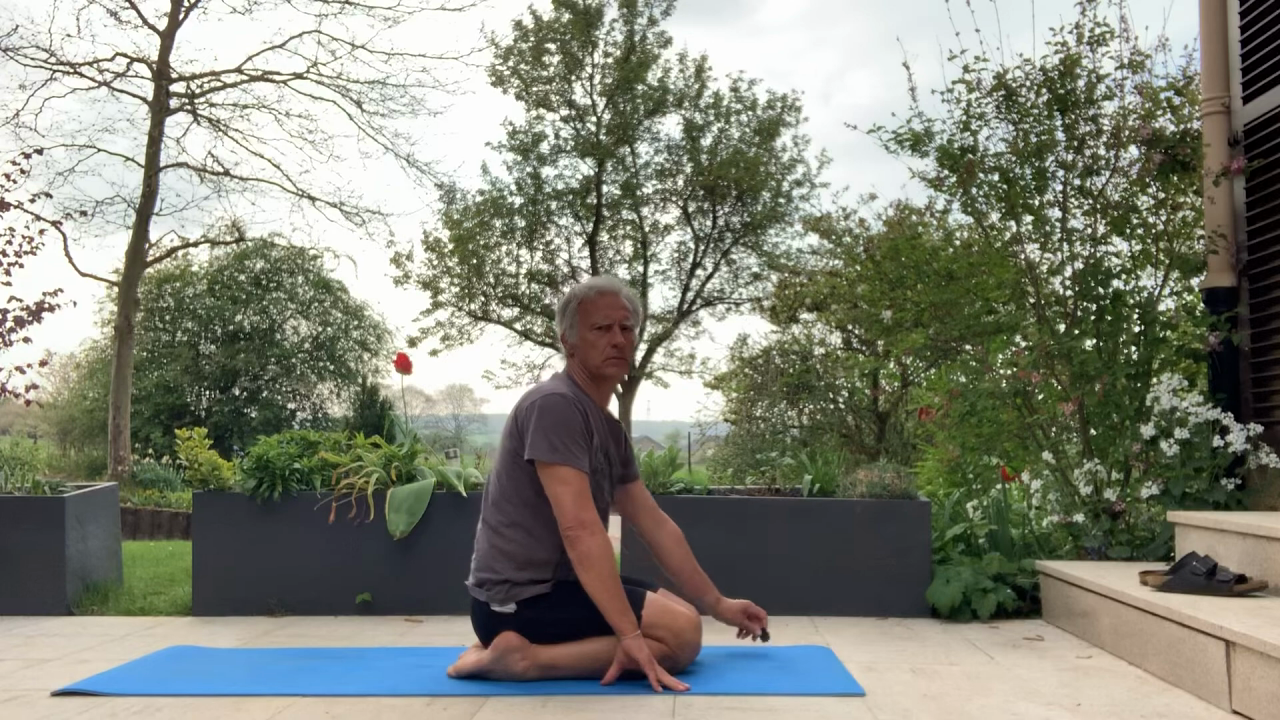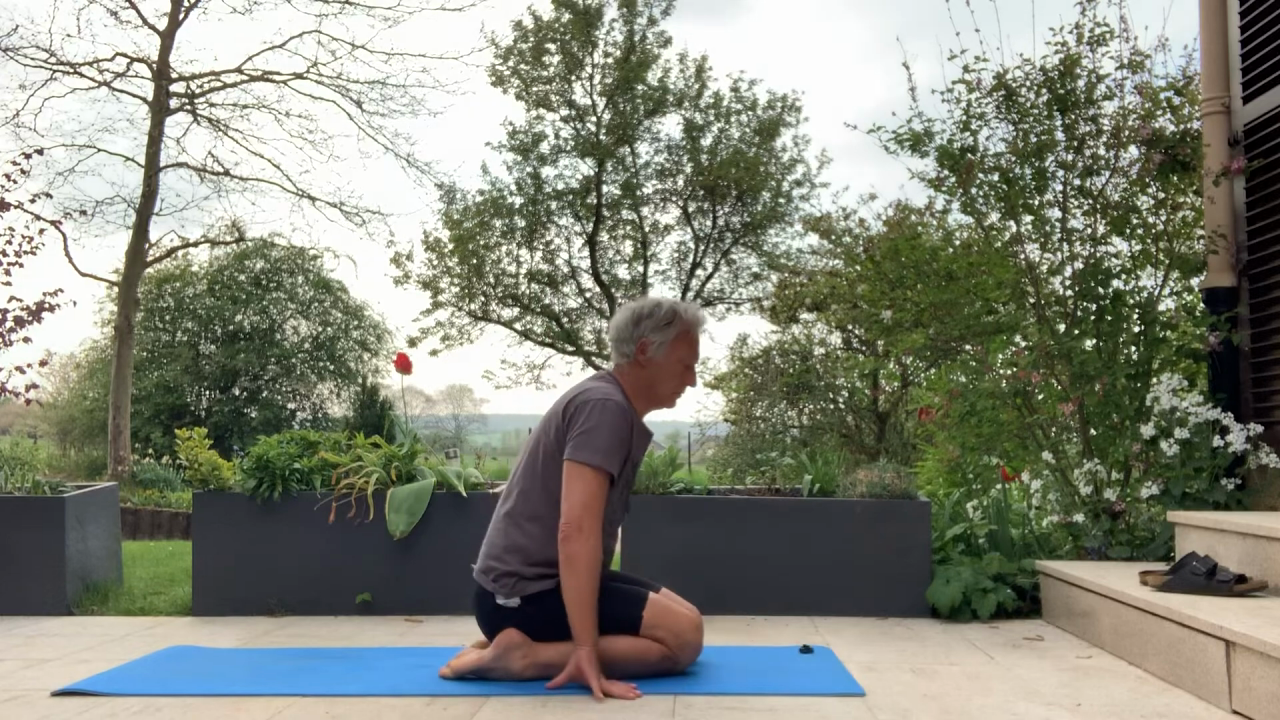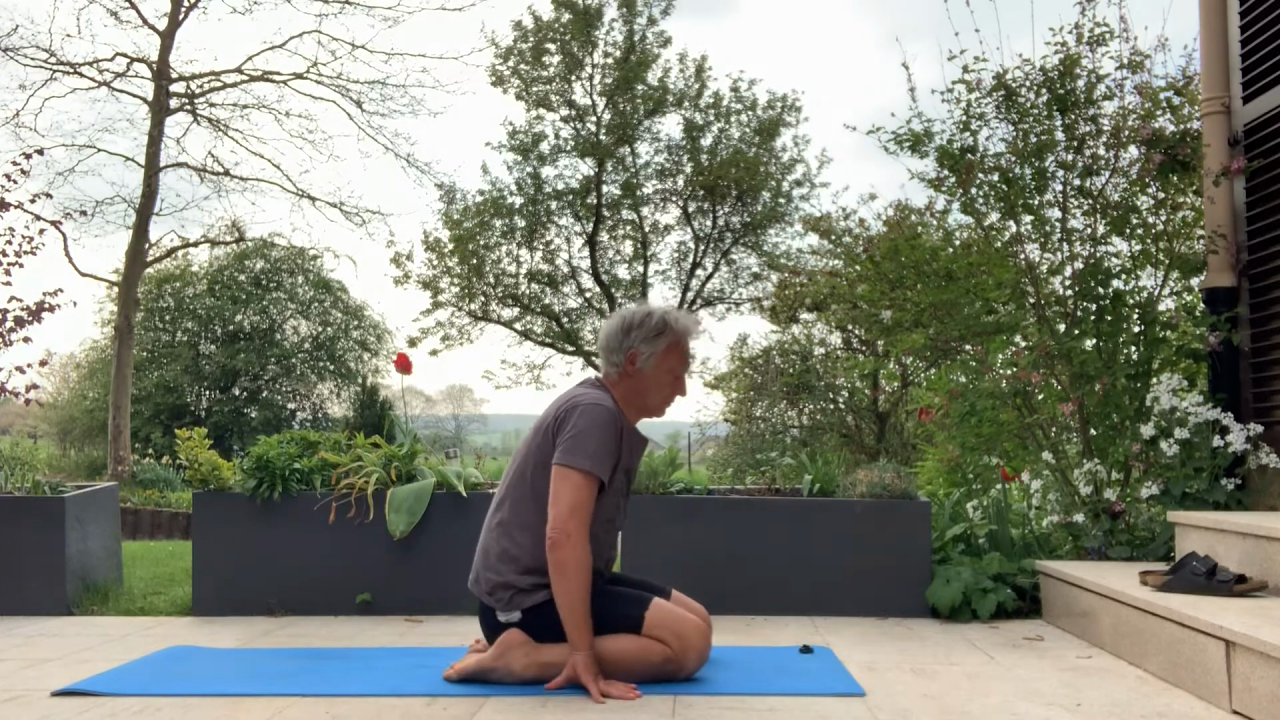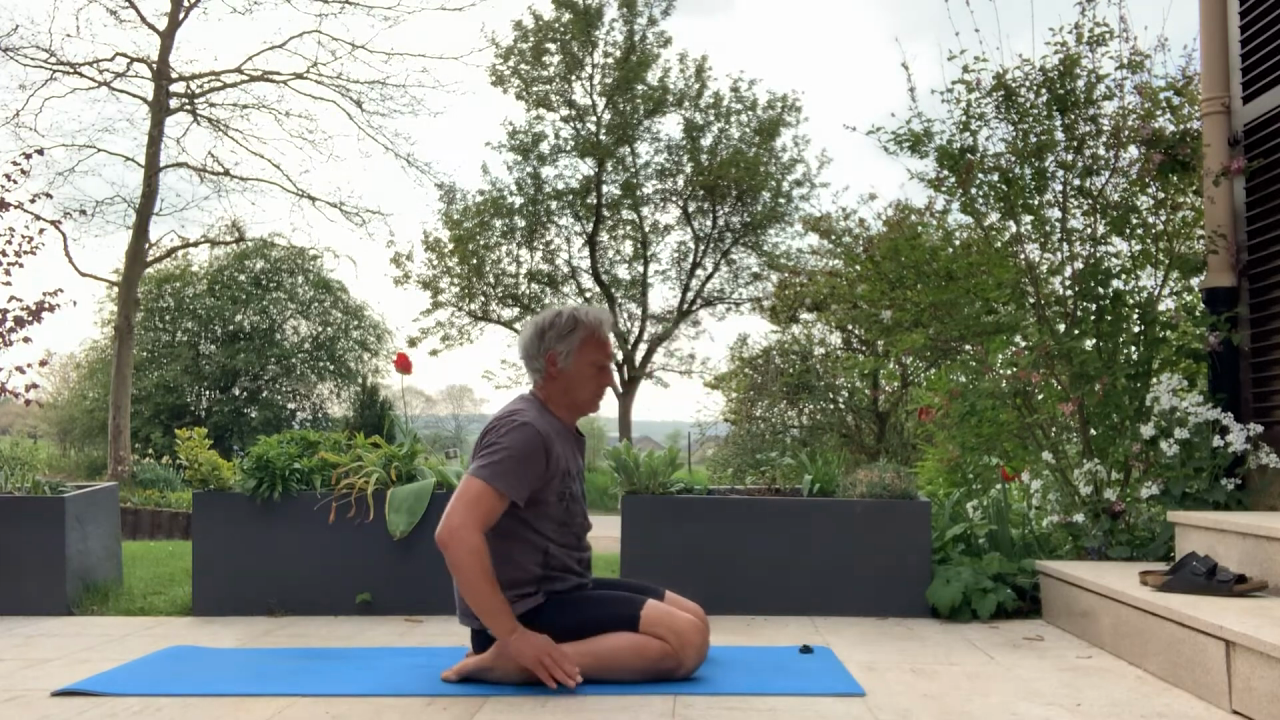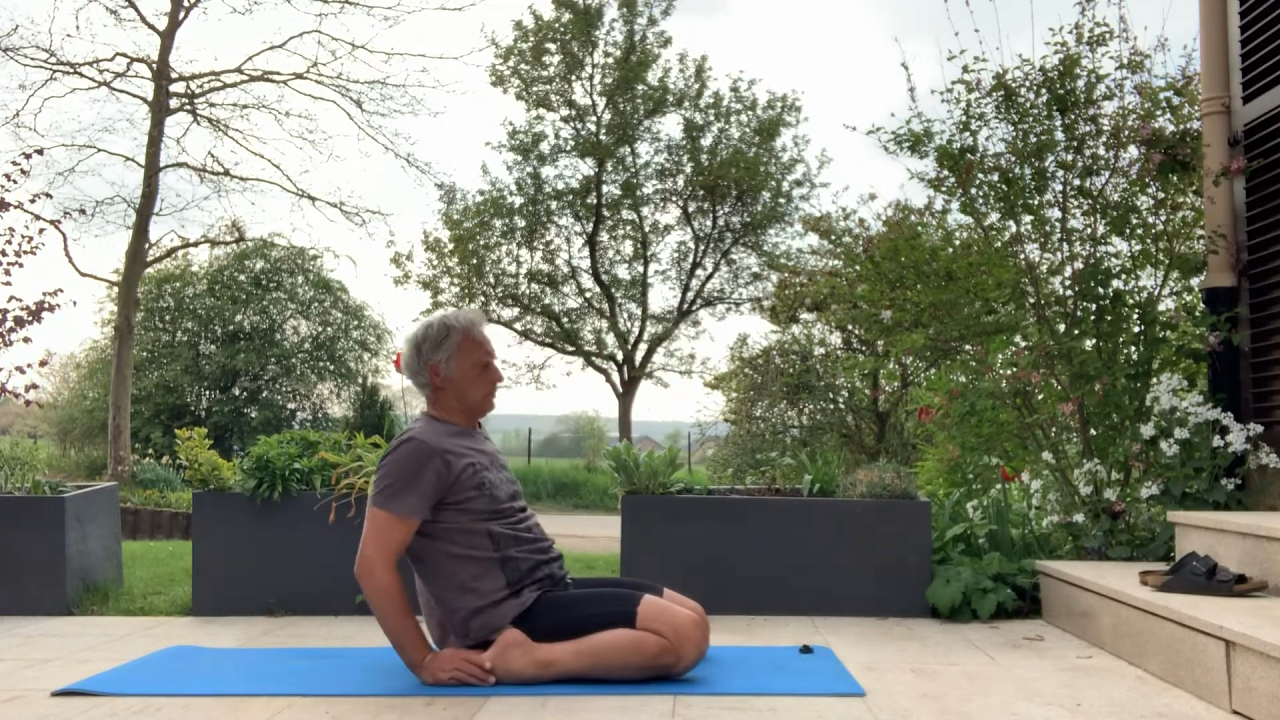
dt=1s
person 1, frame 1
left shoulder: (609, 428)
right shoulder: (555, 405)
left elbow: (655, 524)
right elbow: (580, 530)
left wrist: (717, 604)
right wrist: (630, 635)
left hip: (551, 584)
right hip: (519, 598)
left knee: (684, 614)
right knee: (680, 633)
left ankle: (525, 643)
right ankle: (522, 656)
person 1, frame 2
left shoulder: (614, 408)
right shoulder: (605, 407)
right elbow: (575, 531)
right wrist: (586, 649)
left hip: (550, 582)
right hip: (524, 593)
left knee: (687, 618)
right knee: (682, 637)
left ankle: (525, 642)
right ankle: (522, 654)
person 1, frame 3
left shoulder: (609, 415)
right shoulder: (595, 413)
right elbow: (563, 537)
right wrist: (582, 653)
left hip: (552, 587)
right hip: (528, 601)
left knee: (696, 620)
right knee: (689, 643)
left ankle: (530, 644)
right ankle: (522, 657)
person 1, frame 4
left shoulder: (560, 429)
right shoulder: (525, 431)
right elbow: (456, 533)
right wrist: (509, 635)
left hip: (557, 593)
right hip: (523, 610)
left knee: (694, 618)
right knee: (686, 640)
right ankle: (511, 657)
person 1, frame 5
left shoulder: (470, 436)
right shoulder: (422, 449)
right elbow: (373, 564)
right wrist: (424, 660)
left hip: (548, 591)
right hip: (513, 618)
left knee: (692, 616)
right knee: (685, 636)
left ankle: (527, 650)
right ankle: (523, 657)
